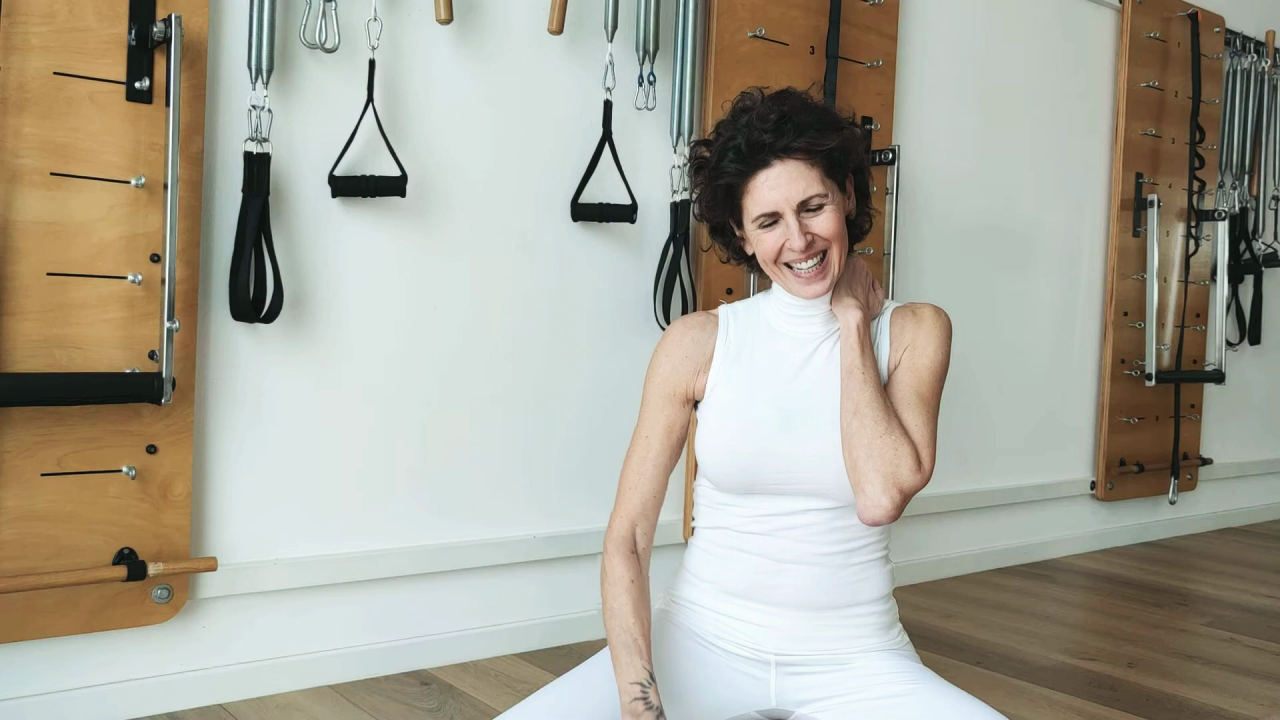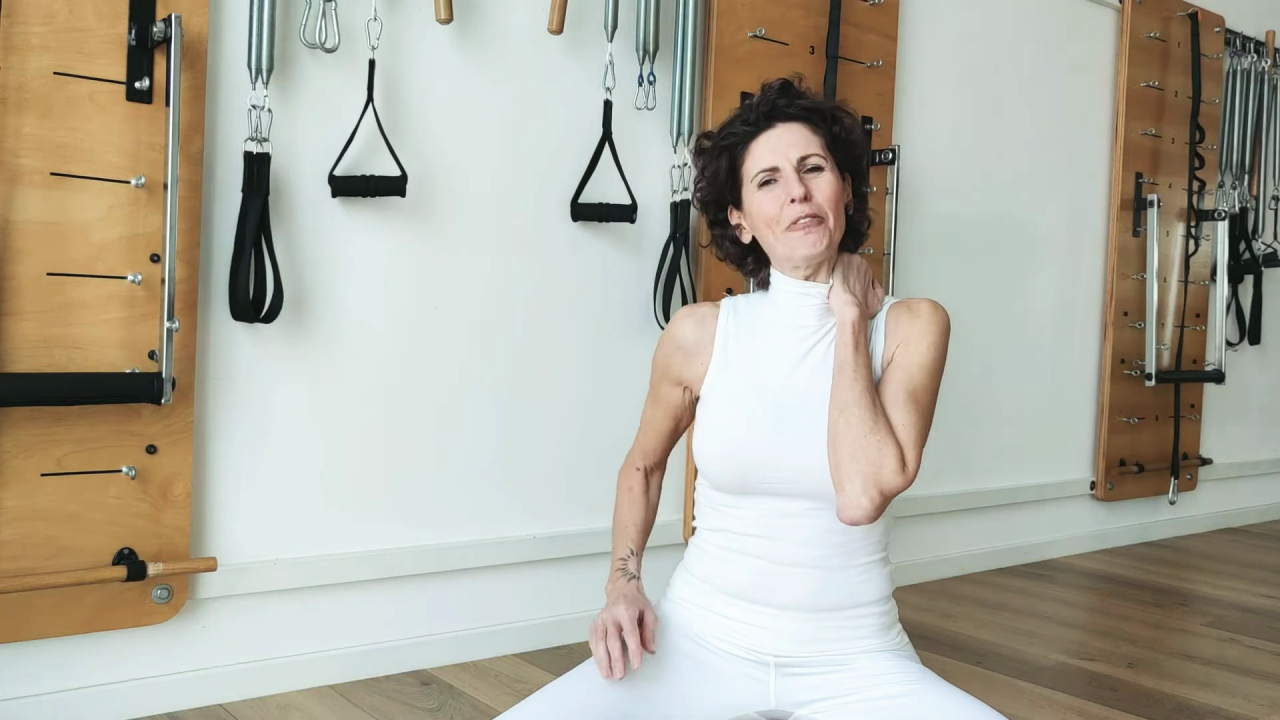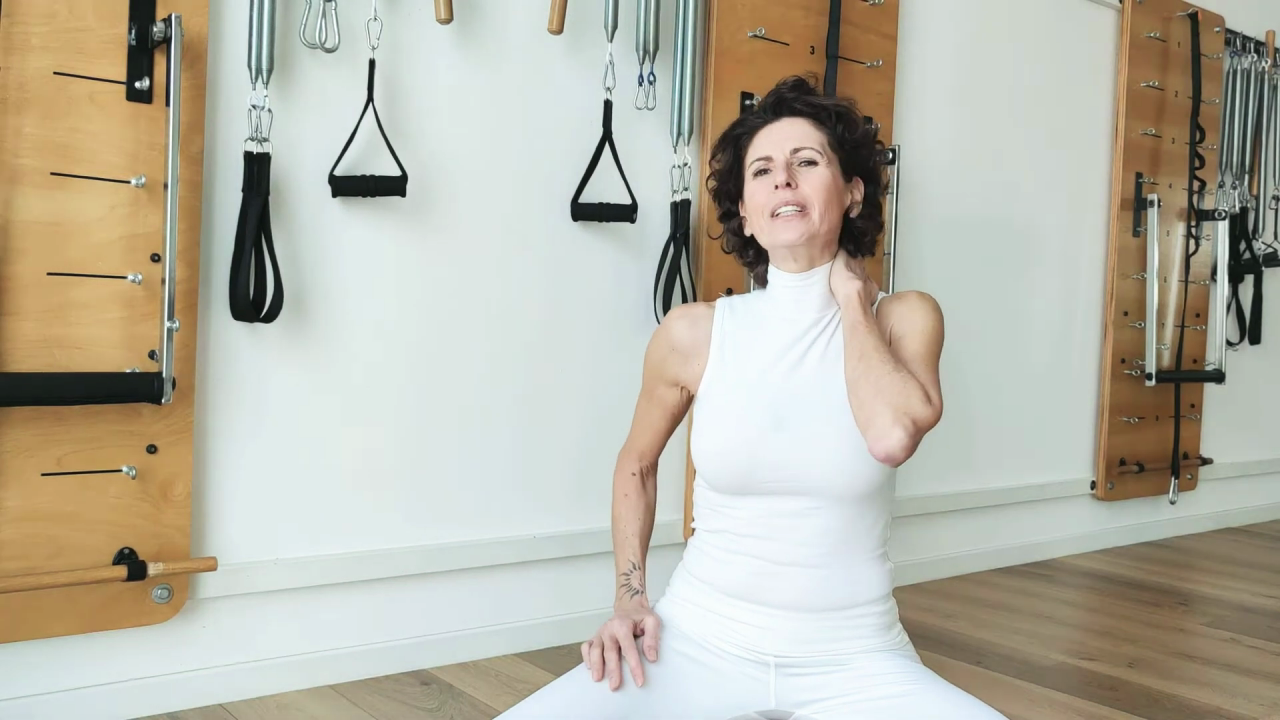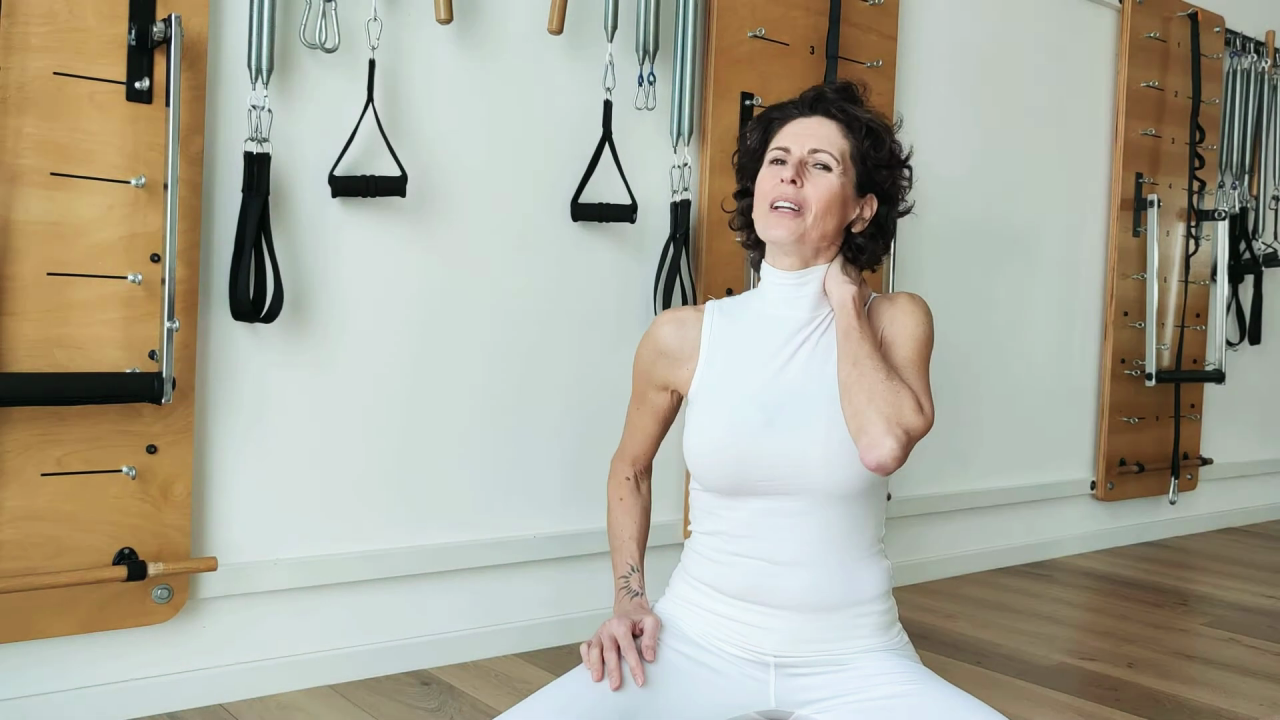
dt=0.5s
person 1, frame 1
left shoulder: (913, 331)
right shoulder: (697, 342)
left elbow: (881, 498)
right elbow: (627, 539)
left wrist: (854, 322)
left hip: (852, 661)
right hip: (702, 640)
person 1, frame 2
left shoulder: (911, 326)
right shoulder: (698, 333)
left elbow: (862, 496)
right elbow: (641, 466)
left wrist: (850, 319)
right wrist: (623, 585)
left hip: (850, 660)
right hip: (700, 639)
person 1, frame 3
left shoulder: (904, 317)
right shoulder: (692, 333)
left elbow: (894, 435)
right elbow: (636, 466)
left wrist: (852, 295)
right wrist: (629, 598)
left hip: (852, 661)
right hip: (699, 642)
person 1, frame 4
left shoulder: (896, 318)
right shoulder: (681, 335)
left elbow: (884, 446)
right elbow: (629, 468)
left wrist: (846, 301)
right wrist: (628, 599)
left hip: (851, 659)
right hip: (700, 642)
